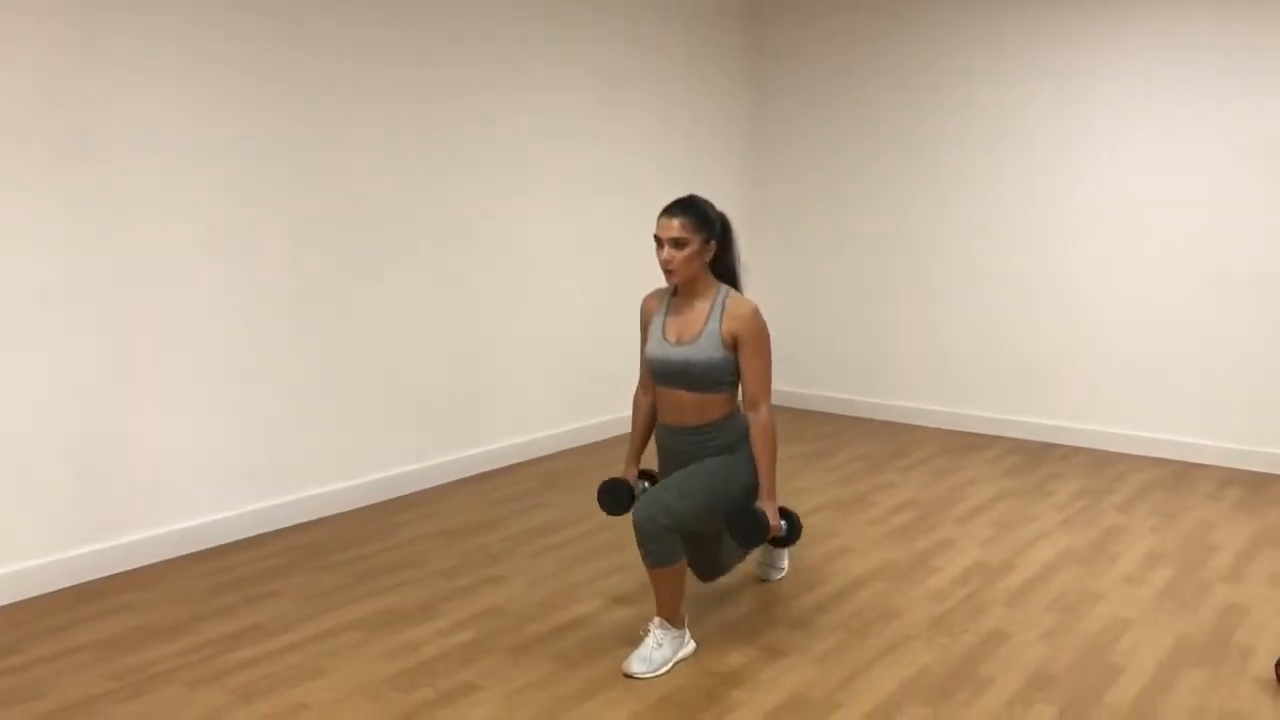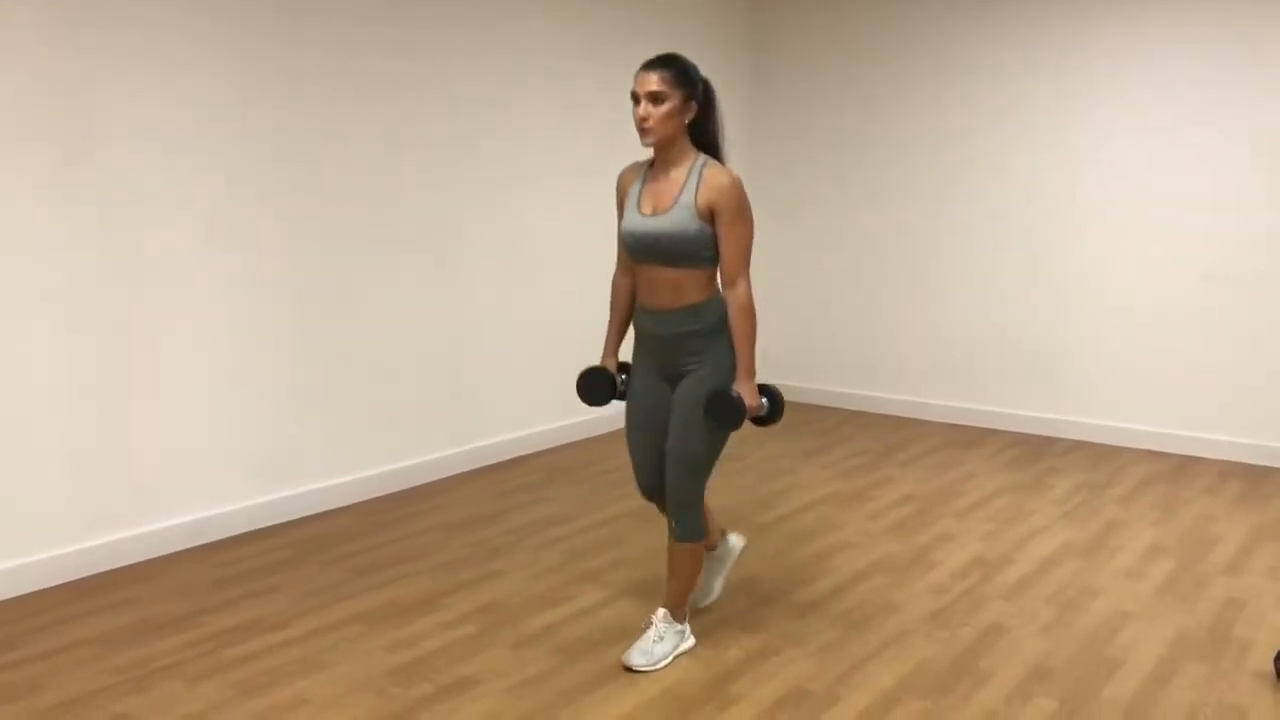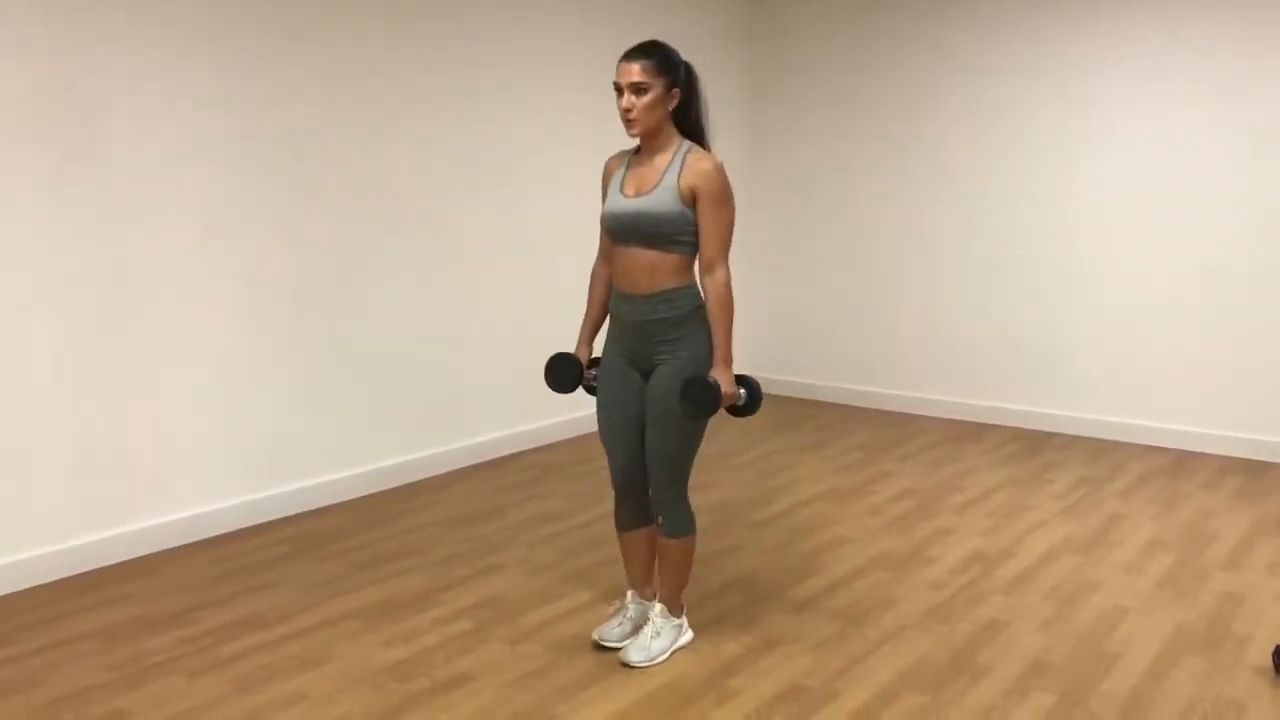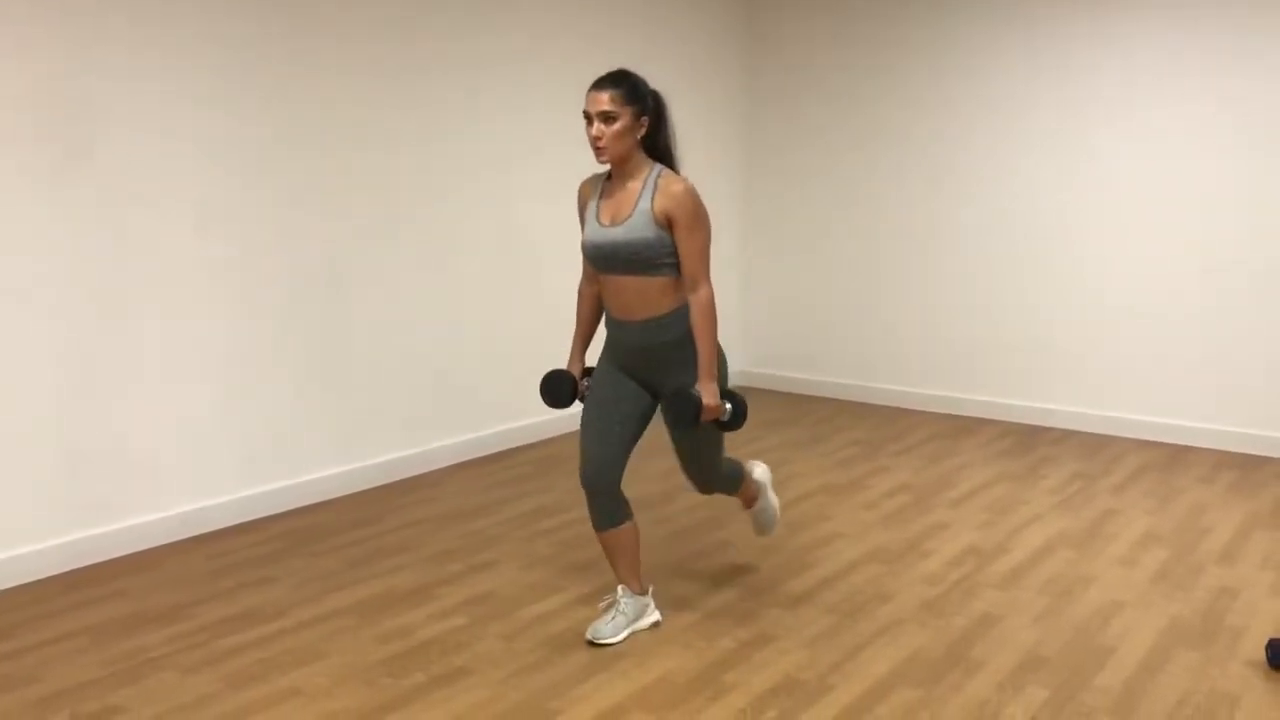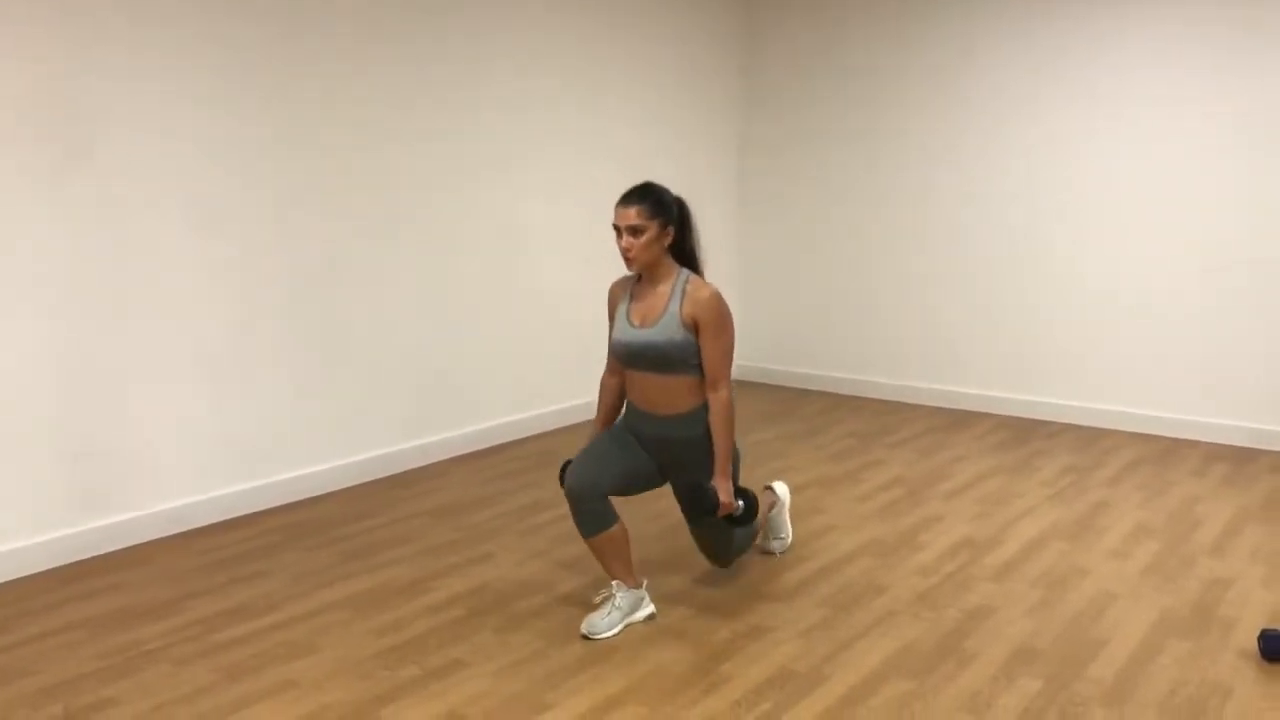
dt=0.5s
person 1, frame 1
left shoulder: (740, 314)
right shoulder: (652, 306)
left elbow: (758, 409)
right elbow: (646, 390)
left wrist: (767, 498)
right wrist: (630, 463)
left hip: (728, 455)
right hip: (674, 453)
left knee: (653, 516)
right knee: (706, 563)
left ankle: (670, 631)
right ankle: (771, 539)
person 1, frame 2
left shoulder: (718, 184)
right shoulder: (628, 181)
left elbow: (736, 286)
left wrist: (746, 375)
right wrist: (610, 351)
left hip: (707, 350)
right hip: (650, 352)
left knee: (679, 488)
right knee: (651, 483)
left ankle: (673, 623)
right ankle: (717, 545)
person 1, frame 3
left shoulder: (702, 170)
right shoulder: (615, 168)
left elbow: (715, 272)
left wrist: (723, 362)
right wrist: (585, 338)
left hip: (680, 338)
right hip: (624, 340)
left knee: (665, 486)
right knee: (626, 483)
left ankle: (673, 618)
right ankle: (639, 603)
person 1, frame 4
left shoulder: (675, 194)
right shoulder: (589, 192)
left elbow: (699, 290)
left wrist: (707, 377)
right wrist: (577, 354)
left hip: (678, 350)
right hip: (621, 355)
left knee: (705, 471)
right knee: (595, 476)
left ankle: (752, 485)
right ankle: (634, 599)
person 1, frame 5
left shoulder: (702, 299)
right shoulder: (619, 293)
left elbow: (719, 389)
right elbow: (614, 373)
left wrist: (723, 473)
right wrist: (597, 442)
left hip: (693, 436)
right hip: (638, 432)
left knee: (722, 549)
right knee: (580, 483)
left ankle: (769, 502)
right ankle: (629, 594)
